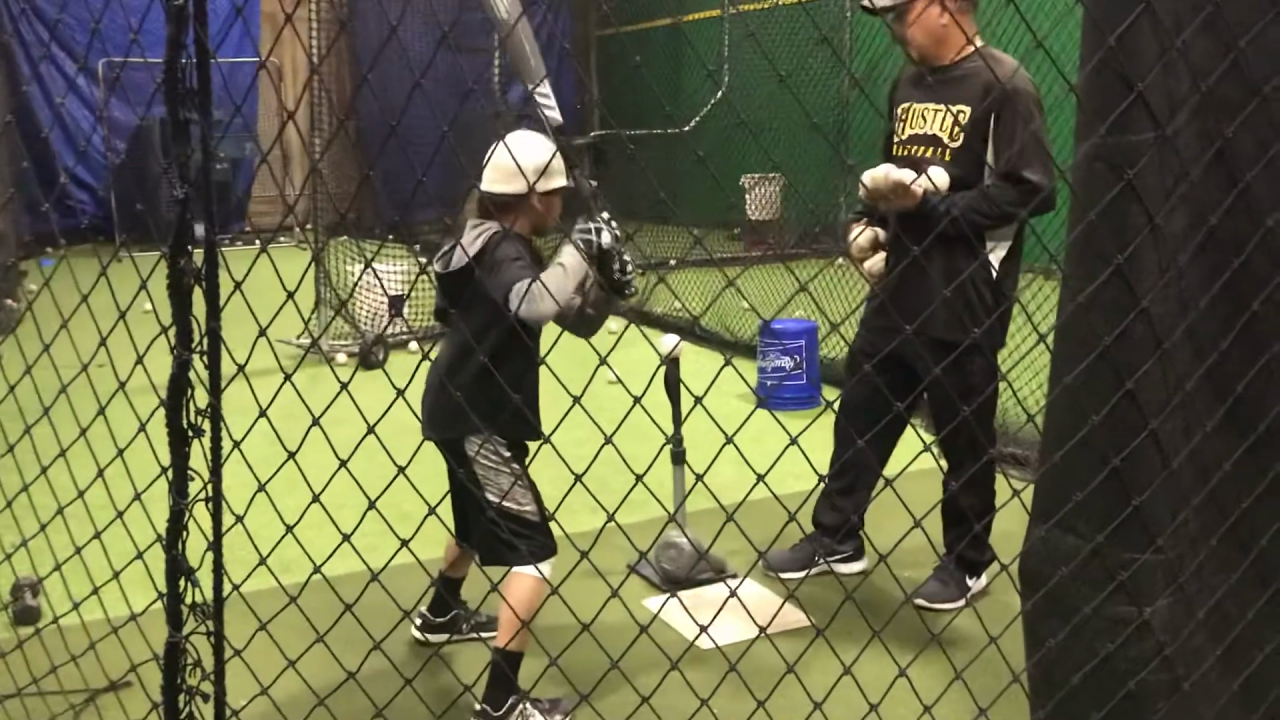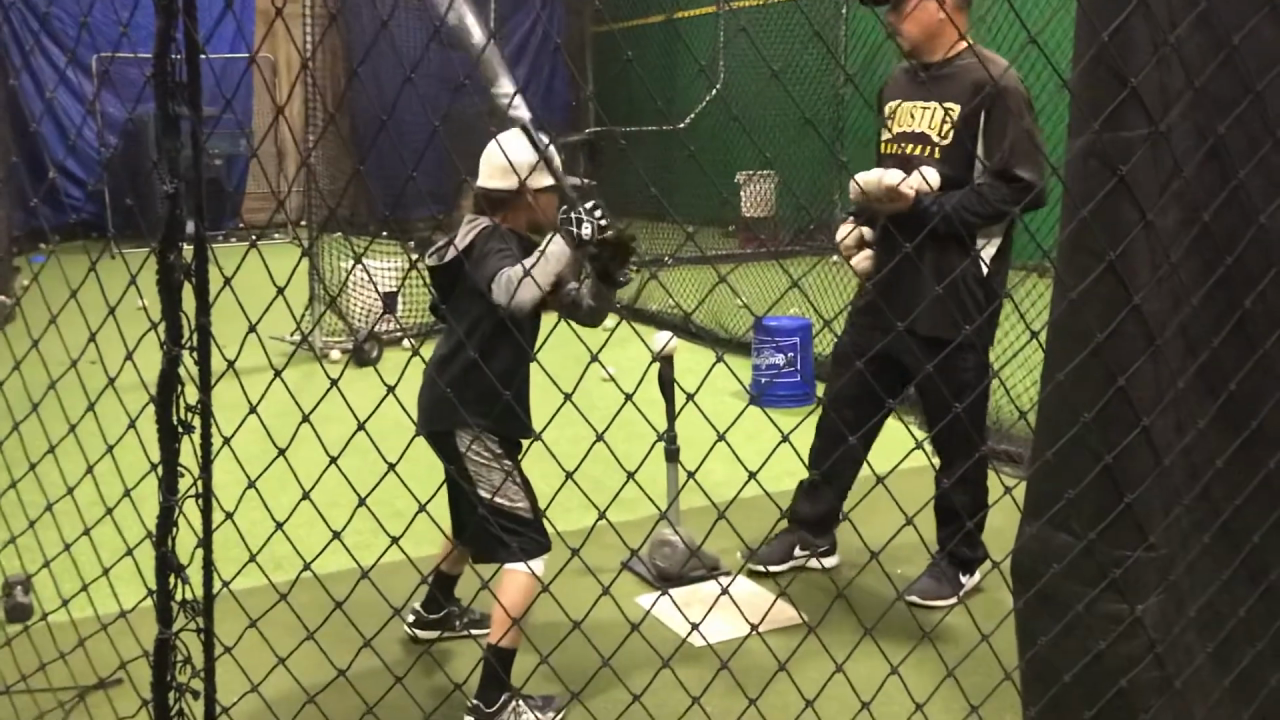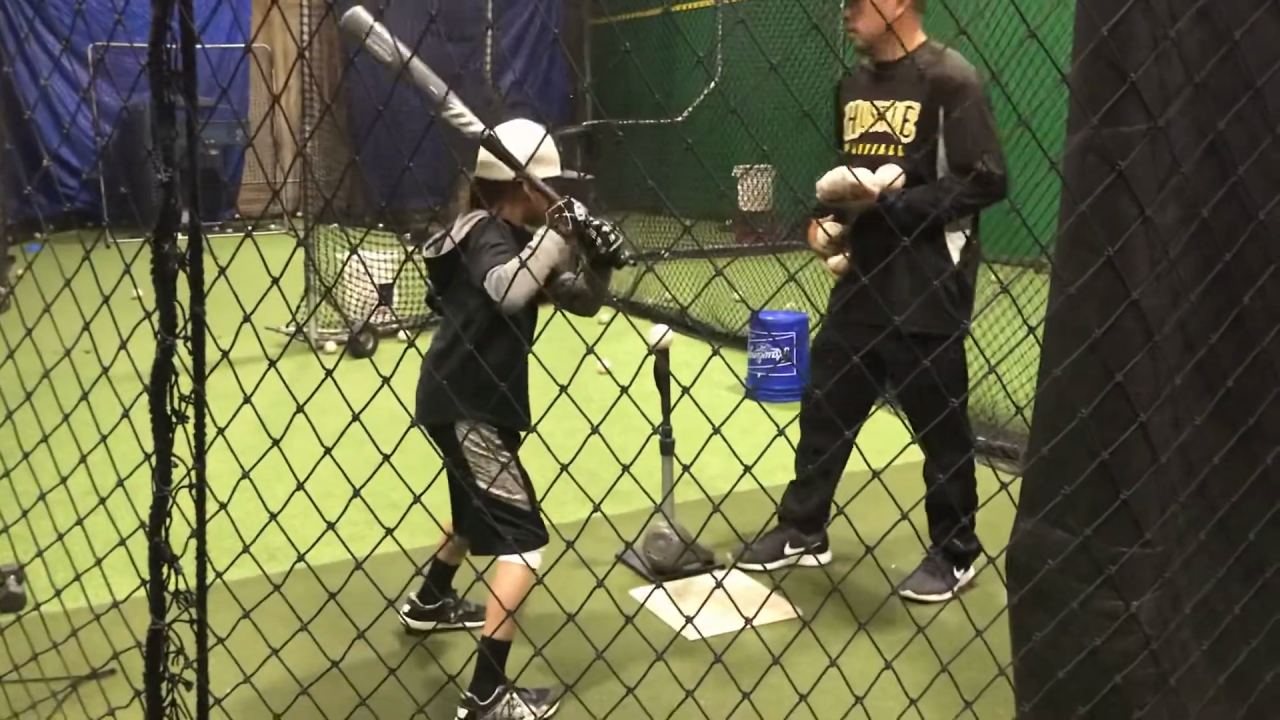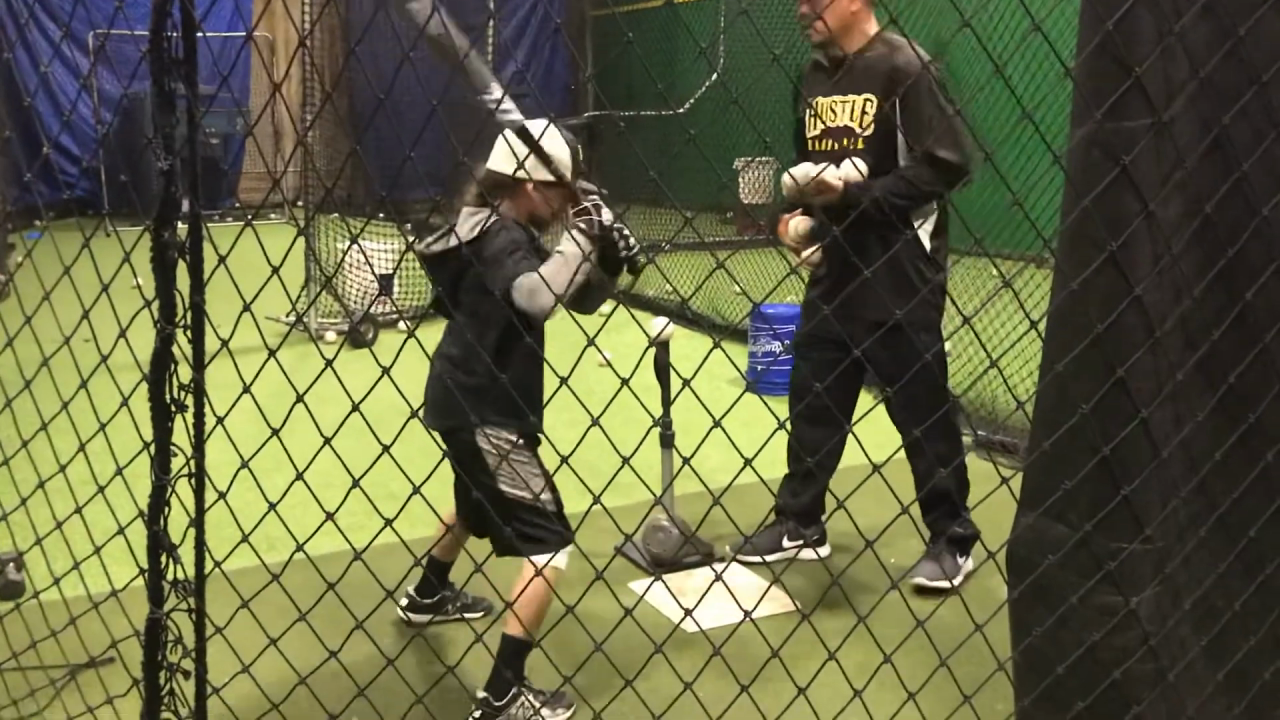
dt=0.3s
person 1, frame 1
left shoulder: (1003, 84)
right shoulder: (907, 82)
left elbow: (1032, 191)
left wrist: (930, 207)
right wrist: (870, 222)
left hip: (964, 300)
right hip: (896, 288)
left knee: (963, 436)
right knee: (859, 416)
left ankle: (968, 561)
right ankle: (836, 538)
person 1, frame 2
left shoulder: (991, 82)
right shoulder: (897, 80)
left elbow: (1023, 189)
left wrist: (923, 207)
right wrist: (860, 219)
left hip: (955, 295)
right hip: (885, 285)
left knee: (955, 433)
right knee: (844, 413)
left ankle: (960, 557)
right ankle: (811, 533)
person 1, frame 3
left shoulder: (949, 79)
right shoulder: (854, 81)
left elbow: (986, 182)
left wrist: (888, 204)
right wrist: (828, 217)
left hip: (927, 289)
right hip: (860, 279)
left knee: (940, 427)
right knee: (825, 408)
left ankle: (955, 551)
right ankle: (802, 531)
person 1, frame 4
left shoulder: (904, 67)
right shoulder: (813, 76)
left elbow: (947, 166)
left wrist: (853, 194)
right wrist: (796, 212)
left hip: (901, 276)
right hip: (833, 269)
left knee: (923, 412)
right knee: (813, 401)
left ankle: (952, 538)
right ankle: (800, 524)
person 2, frame 1
left shoulder: (505, 246)
right shoulder: (498, 248)
left elbow: (579, 320)
right elbow: (535, 306)
left wrist: (606, 281)
right wrist: (581, 251)
left hip: (466, 409)
right hip: (477, 418)
left knee: (479, 519)
right knee: (531, 553)
left ankle: (440, 614)
person 2, frame 2
left shoulder: (522, 246)
right shoulder: (489, 242)
left elbow: (588, 312)
right elbow: (517, 294)
left wrist: (607, 271)
right wrist: (566, 243)
left hip: (471, 408)
right hip: (467, 415)
left knee: (479, 515)
right knee: (526, 550)
left ankle: (434, 611)
person 2, frame 3
left shoulder: (517, 237)
right shoulder: (485, 235)
left elbow: (583, 301)
right elbow: (510, 293)
left wrist: (596, 260)
right wrist: (556, 236)
left hip: (469, 399)
right hip: (465, 406)
left knee: (478, 506)
right knee: (523, 541)
left ankle: (430, 601)
person 2, frame 4
left shoulder: (506, 233)
right shoulder: (497, 239)
left elbow: (579, 299)
right elbow: (541, 298)
left wrist: (606, 260)
right wrist: (580, 235)
left hip: (468, 398)
right hip: (483, 409)
left knee: (481, 499)
right knee: (548, 546)
left ankle: (427, 594)
